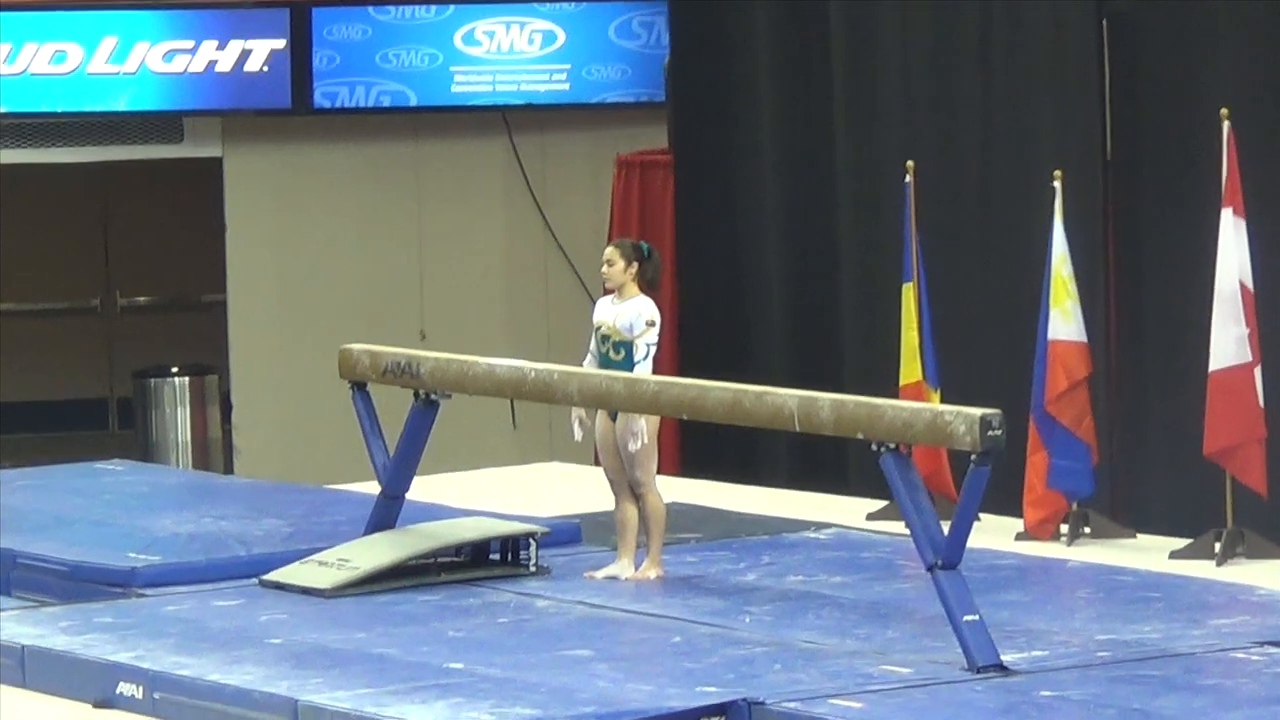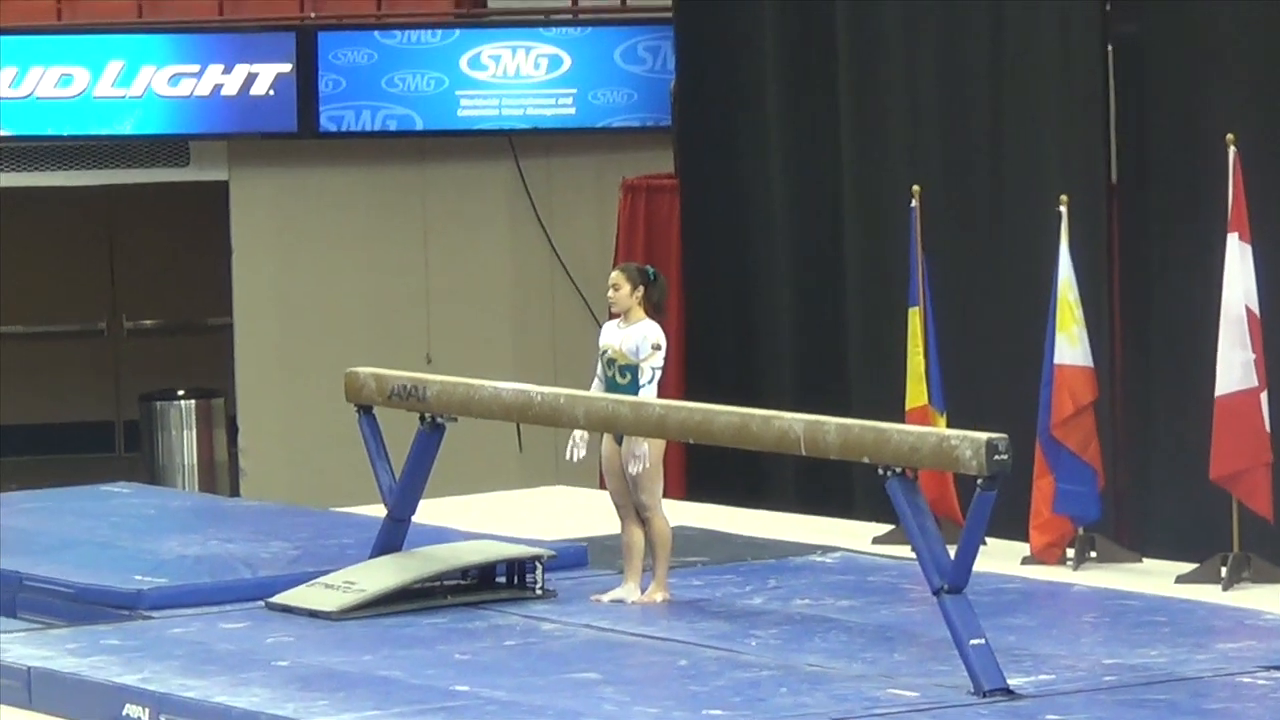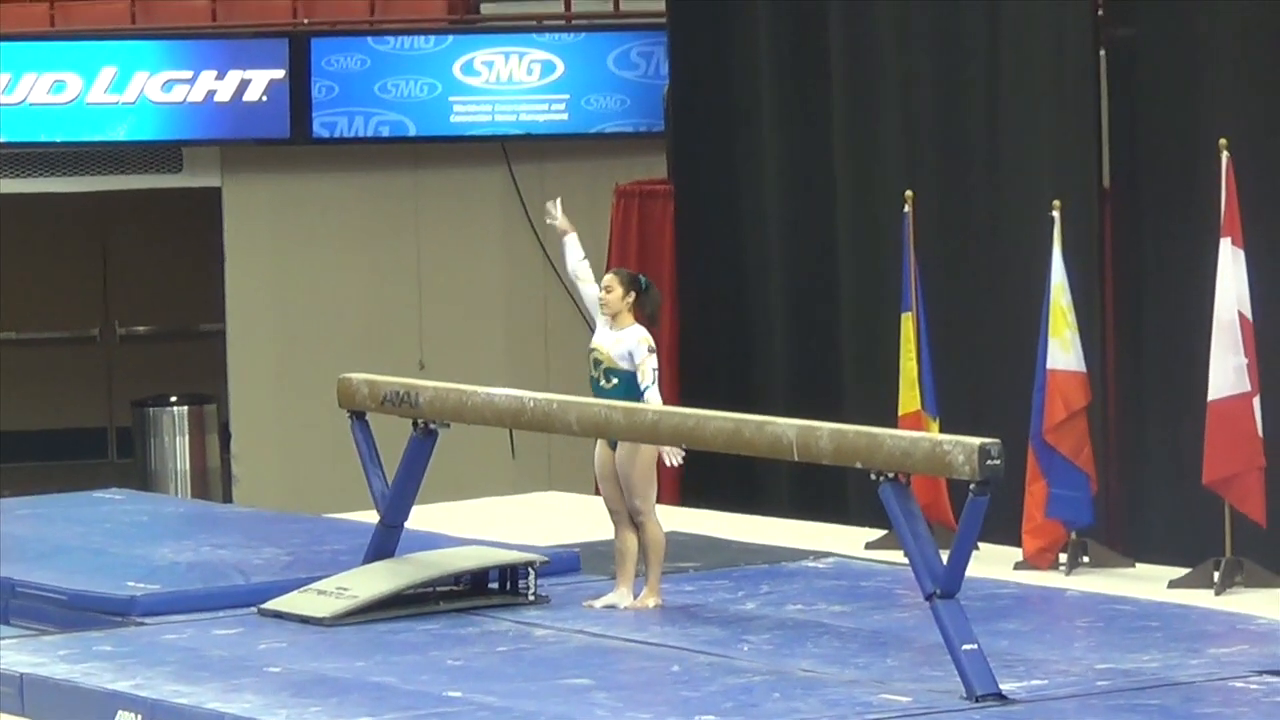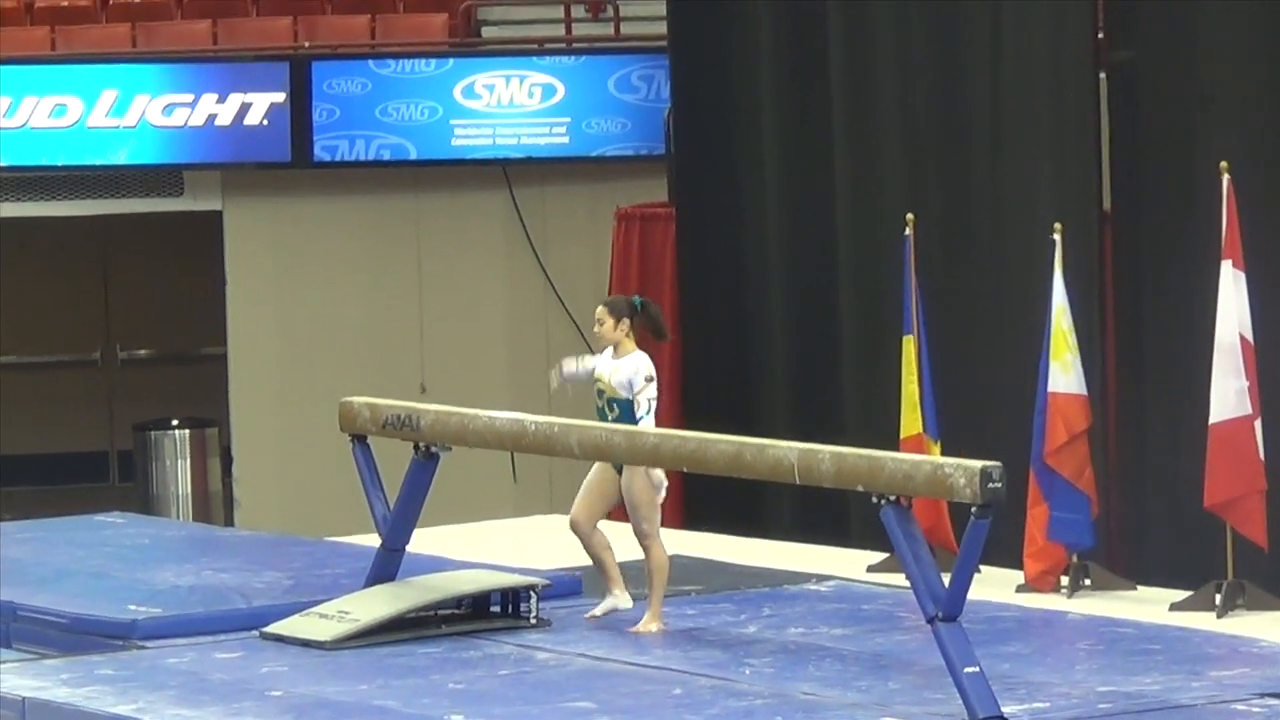
dt=0.5s
person 1, frame 1
left shoulder: (644, 309)
right shoulder: (602, 305)
left elbow: (643, 364)
right elbow: (592, 356)
left wrist: (638, 412)
right wrist: (580, 401)
right hip: (607, 403)
left knee: (642, 485)
right knee: (619, 487)
left ankle: (653, 562)
right ankle: (624, 560)
person 1, frame 2
left shoulder: (650, 333)
right shoulder: (608, 330)
left elbow: (648, 388)
right elbow: (600, 383)
left wrist: (640, 436)
right wrist: (582, 428)
right hip: (613, 428)
left knee: (648, 509)
right knee: (625, 510)
left ankle: (660, 584)
right ankle: (630, 583)
person 1, frame 3
left shoulder: (638, 338)
right shoulder: (603, 324)
left elbow: (650, 390)
right elbow: (583, 277)
right wrist: (567, 233)
right hip: (606, 432)
left knee: (641, 515)
right knee: (619, 516)
left ankle: (652, 590)
right ankle: (622, 588)
person 1, frame 4
left shoulder: (640, 364)
right shoulder: (607, 356)
left elbow: (646, 418)
right elbow: (592, 366)
left wrist: (654, 467)
right wrist: (569, 368)
left knee: (647, 536)
right knee: (580, 520)
left ankle: (655, 615)
right ankle: (617, 592)
